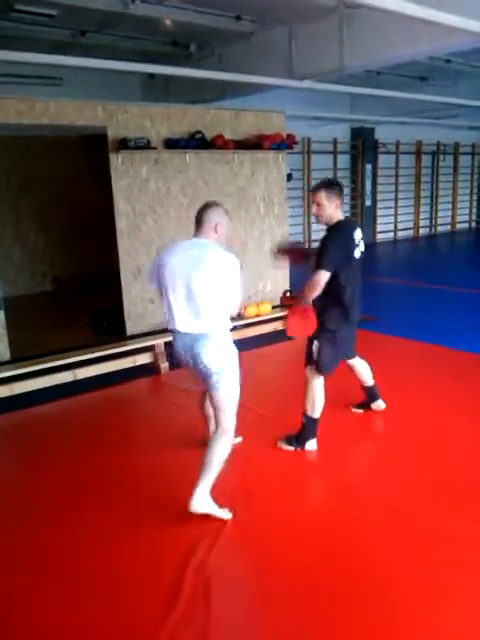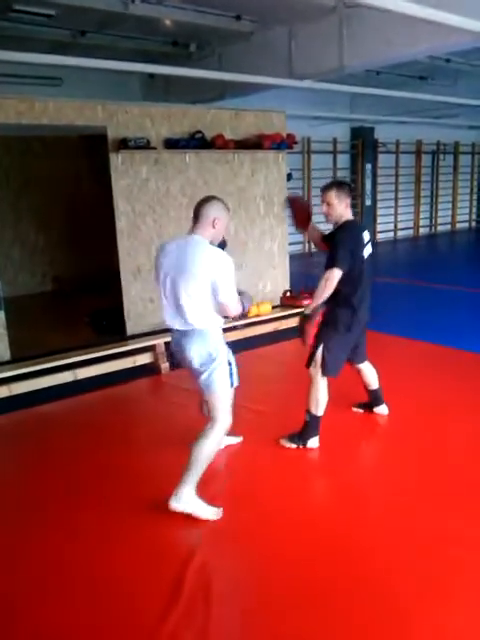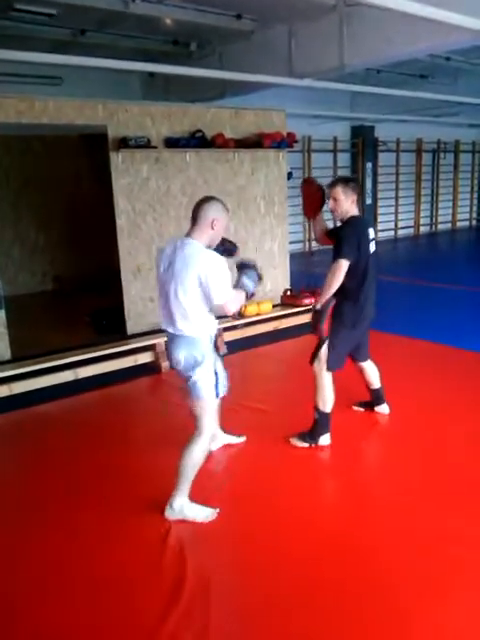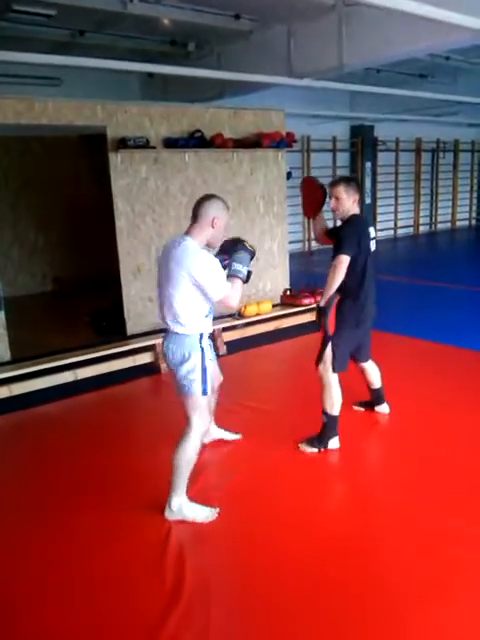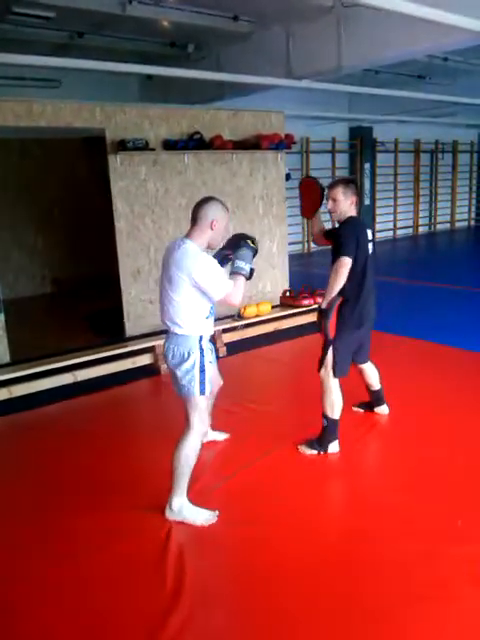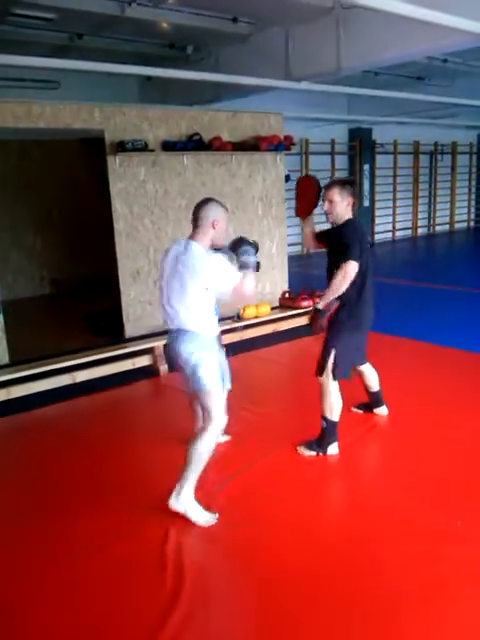
dt=0.1s
person 1, frame 1
left shoulder: (167, 256)
right shoulder: (225, 260)
left elbow: (162, 290)
right elbow: (232, 309)
left hip: (183, 341)
right hip: (214, 343)
left knee: (211, 387)
right knee: (227, 424)
left ankle: (215, 436)
right ankle: (202, 496)
person 1, frame 2
left shoulder: (166, 250)
right shoulder: (217, 258)
right elbow: (229, 309)
right wrist: (240, 302)
left hip: (180, 338)
right hip: (206, 342)
left knee: (210, 387)
right knee: (222, 421)
left ankle: (216, 438)
right ankle: (184, 495)
person 1, frame 3
left shoulder: (167, 251)
right shoulder: (209, 260)
right elbow: (228, 306)
right wrist: (246, 283)
left hip: (177, 341)
right hip: (196, 346)
left knee: (212, 391)
right knee: (204, 430)
left ankle: (217, 435)
right ankle: (178, 503)
person 1, frame 4
left shoulder: (174, 247)
right shoulder: (199, 259)
right elbow: (231, 300)
left wrist: (220, 259)
right wrist: (239, 264)
left hip: (189, 338)
right hip: (190, 344)
left knee: (214, 380)
right knee: (196, 426)
left ankle: (211, 429)
right ankle: (177, 503)
person 1, frame 5
left shoulder: (177, 248)
right shoulder: (198, 261)
right elbow: (233, 297)
left wrist: (222, 257)
right wrist: (242, 260)
left hip: (190, 339)
right hip: (190, 345)
left knee: (213, 385)
right knee: (195, 426)
left ankle: (206, 431)
right ankle: (177, 504)
person 1, frame 6
left shoulder: (174, 252)
right shoulder: (210, 262)
right elbow: (245, 293)
right wrist: (248, 260)
left hip: (178, 338)
right hip: (200, 342)
left knee: (203, 392)
right knee: (217, 421)
left ankle: (202, 438)
right ankle: (184, 494)
person 2, frame 1
left shoulder: (336, 237)
right shoulder: (351, 228)
left elbow: (319, 280)
left wrist: (302, 303)
right wrist: (301, 252)
left hip: (333, 314)
right hip: (347, 309)
left knee: (314, 372)
right knee: (350, 356)
left ankle: (307, 436)
right ankle: (374, 399)
person 2, frame 2
left shoulder: (344, 235)
right shoulder: (357, 230)
left elbow: (332, 277)
right elbow: (319, 242)
left wrist: (310, 310)
left hip: (341, 316)
right hip: (356, 311)
left knee: (318, 371)
right knee: (359, 360)
left ankle: (309, 434)
right ankle: (378, 403)
person 2, frame 3
left shoulder: (350, 230)
right shoulder: (361, 226)
left elbow: (340, 268)
right elbow: (323, 237)
left wrist: (320, 304)
right wrist: (315, 213)
left hip: (348, 311)
right hip: (362, 308)
left knee: (321, 367)
right knee: (361, 358)
left ankle: (320, 432)
right ankle: (379, 402)
person 2, frame 4
left shoulder: (350, 226)
right shoulder: (361, 226)
left elbow: (340, 264)
right elbow: (322, 237)
left wrist: (324, 301)
right wrist: (316, 211)
left hip: (349, 311)
right hip: (363, 308)
left knee: (327, 369)
right knee: (362, 358)
left ankle: (329, 436)
right ankle: (379, 402)
person 2, frame 5
left shoulder: (348, 228)
right shoulder: (358, 228)
left elbow: (342, 266)
right elbow: (319, 238)
left wrist: (326, 303)
right wrist: (313, 211)
left hip: (349, 313)
right hip: (362, 310)
left knee: (328, 374)
right knee: (361, 360)
left ankle: (329, 439)
right ankle: (378, 403)
person 2, frame 6
left shoulder: (350, 231)
right shoulder: (337, 231)
left elbow: (349, 270)
right elbow: (312, 241)
left wrist: (325, 303)
right wrist: (307, 213)
left hip: (349, 316)
right hip: (358, 313)
left knee: (328, 376)
right knee: (358, 362)
left ankle: (327, 441)
right ankle: (377, 404)
